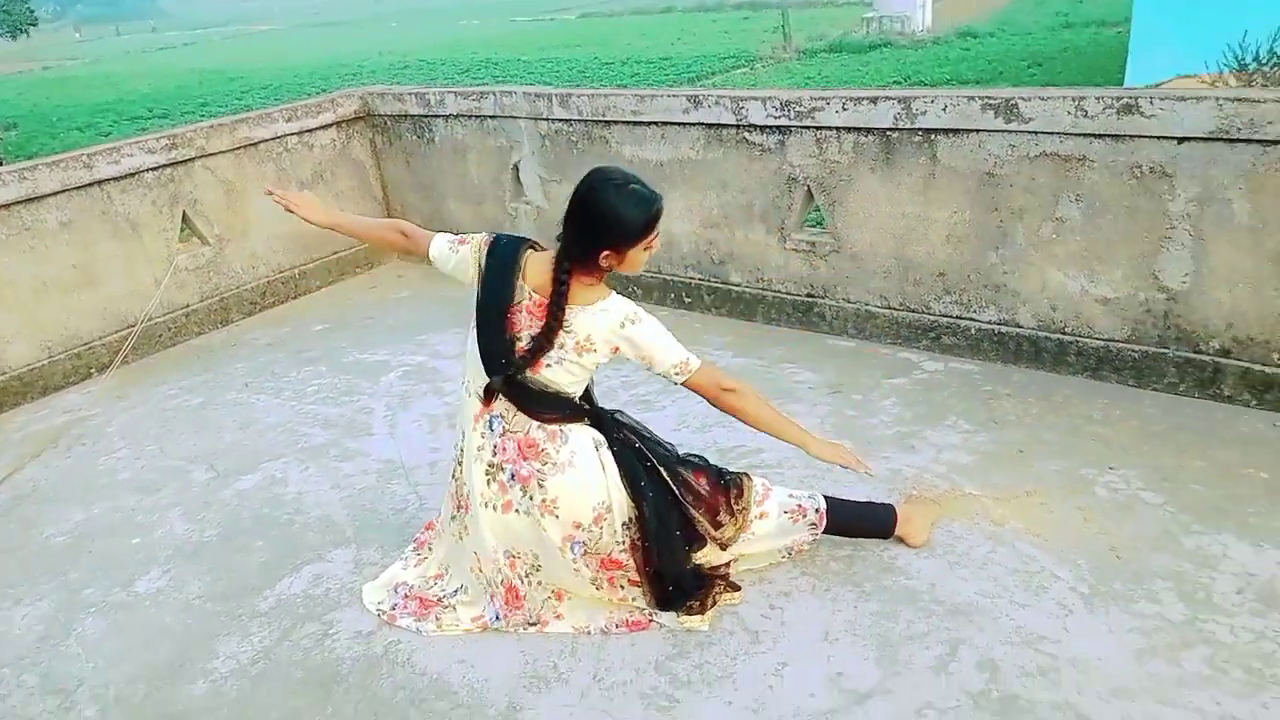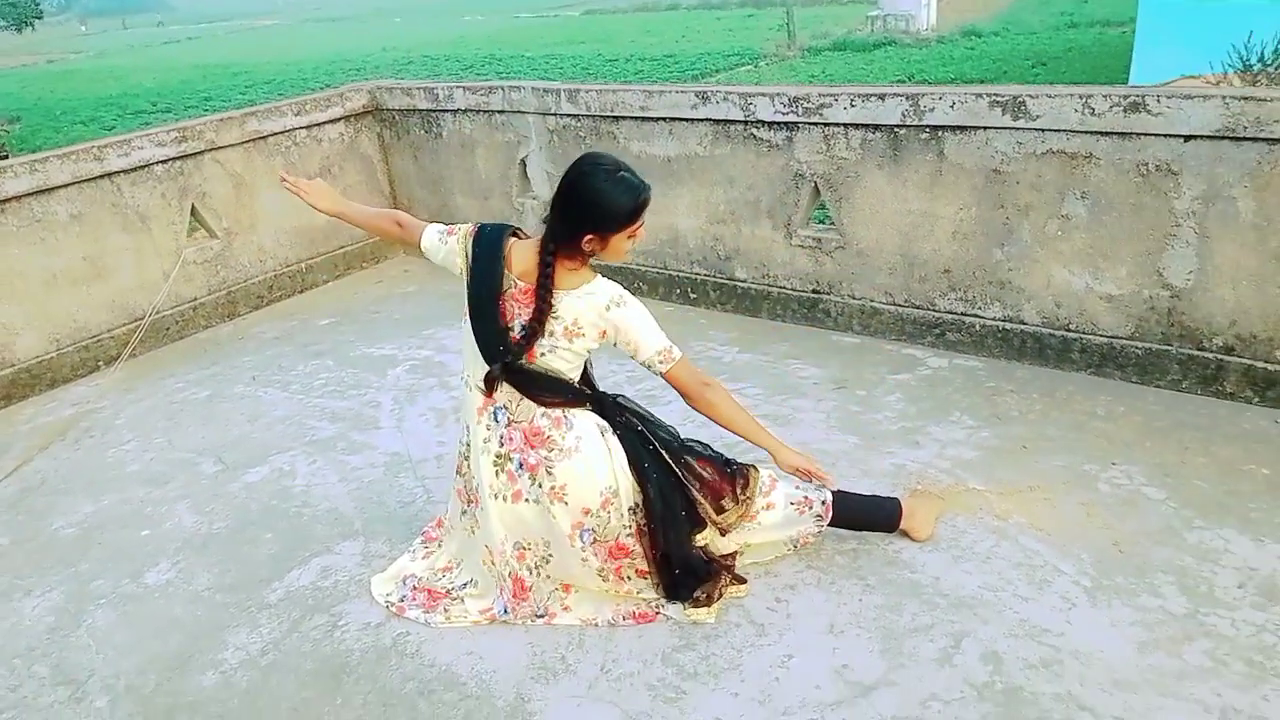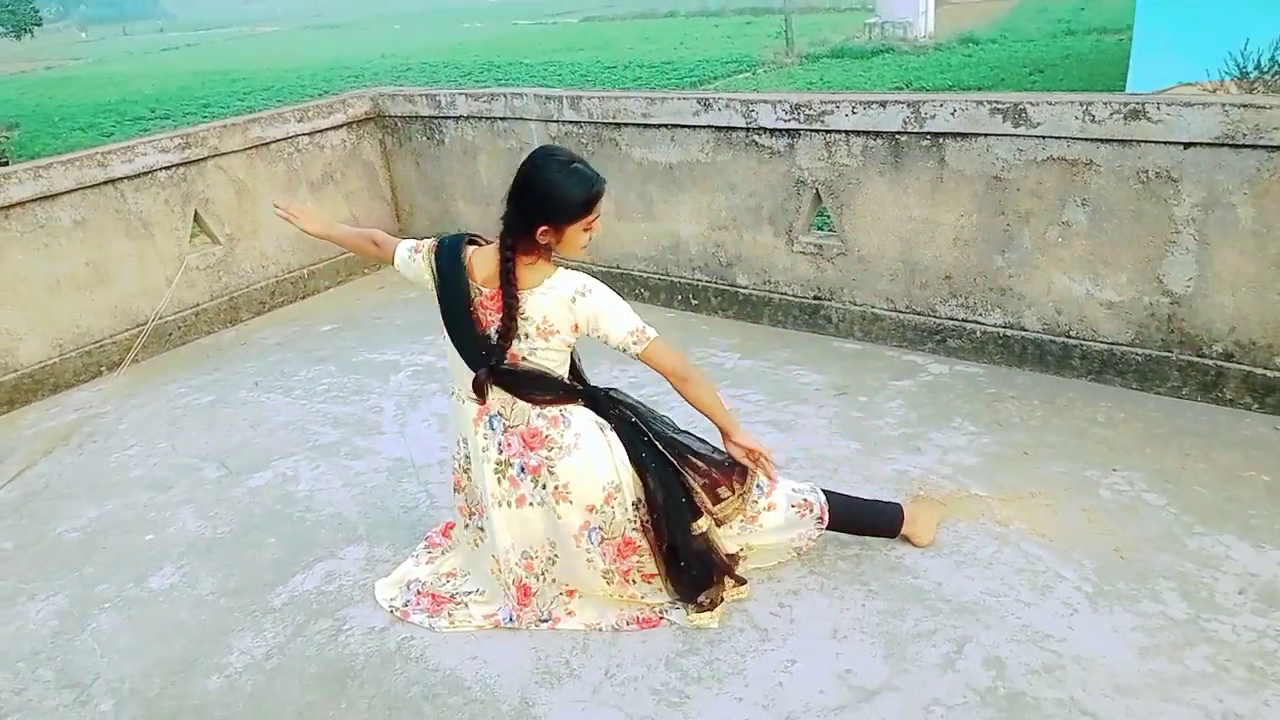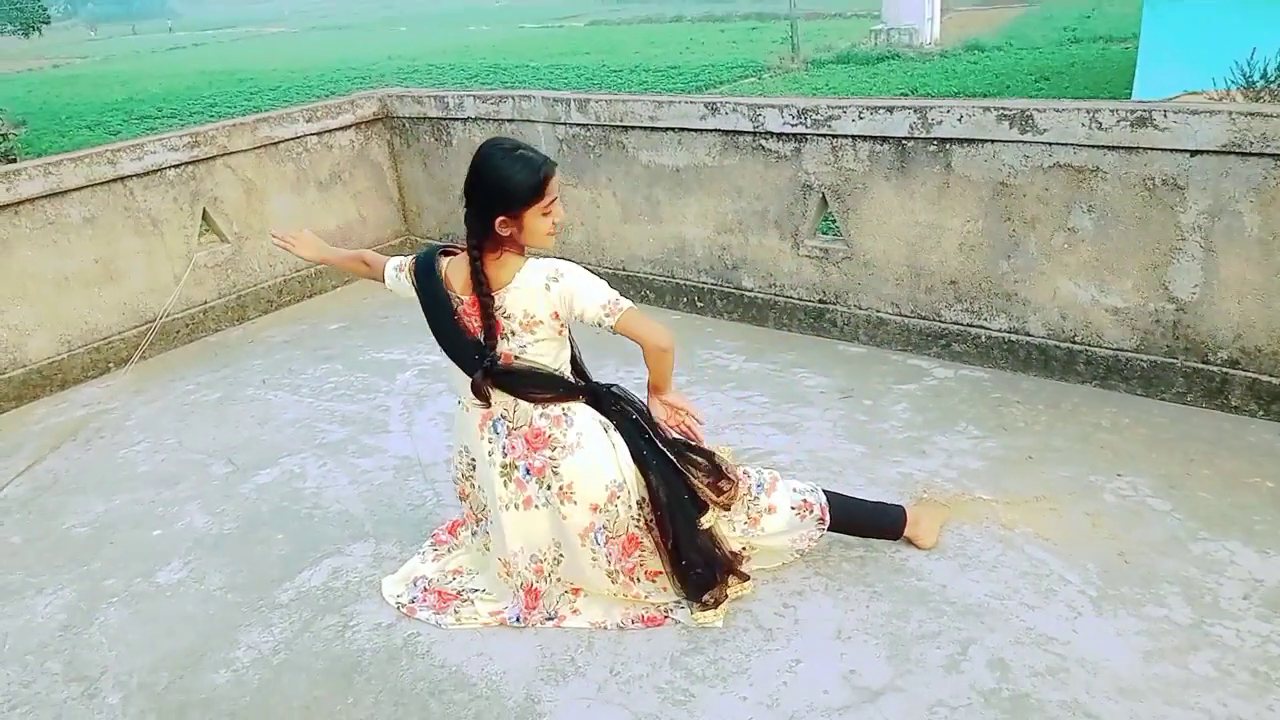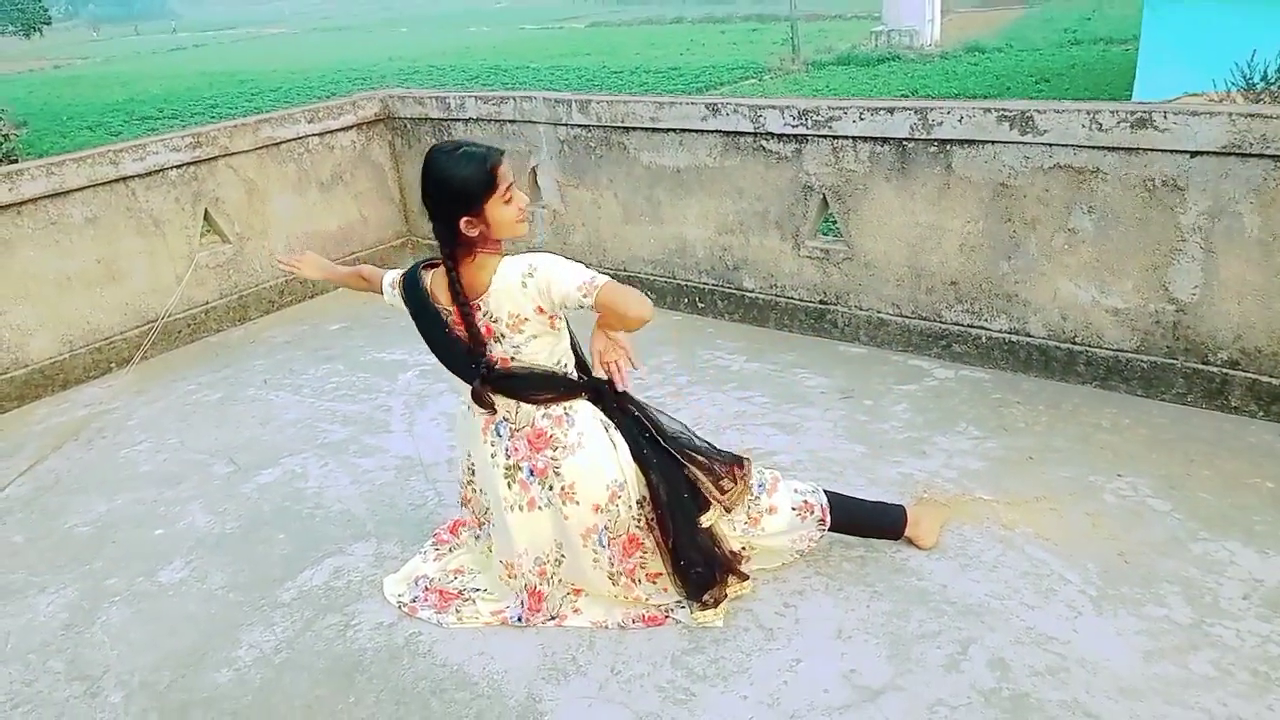
dt=0.2s
person 1, frame 1
left shoulder: (498, 259)
right shoulder: (618, 320)
left elbow: (408, 237)
right elbow: (722, 389)
left wrist: (323, 213)
right wrist: (811, 441)
left hip: (490, 477)
right hip: (567, 479)
right knee: (717, 499)
right ankle: (891, 521)
person 1, frame 2
left shoulder: (484, 248)
right shoulder: (606, 304)
left elbow: (404, 225)
right elbow: (696, 385)
left wrist: (331, 201)
right wrist: (779, 449)
left hip: (495, 465)
right hip: (570, 466)
right knee: (714, 489)
right ankle: (895, 513)
person 1, frame 3
left shoulder: (452, 261)
right shoulder: (577, 296)
left elbow: (380, 243)
right elbow: (676, 367)
left wrist: (320, 225)
right wrist: (732, 430)
left hip: (494, 470)
right hip: (571, 461)
right knee: (714, 486)
right ankle: (897, 519)
person 1, frame 4
left shoulder: (432, 273)
right shoulder: (553, 281)
left elbow: (374, 263)
right elbow: (657, 340)
left wrist: (318, 250)
right wrist: (662, 393)
left hip: (500, 469)
right hip: (575, 459)
right knee: (714, 486)
right ankle: (902, 522)
person 1, frame 5
left shoulder: (422, 287)
right shoulder: (531, 275)
left elbow: (374, 278)
right elbow: (636, 308)
left wrist: (324, 270)
right wrist: (605, 330)
left hip: (502, 465)
right hip: (577, 457)
right knee: (722, 489)
right ankle: (903, 522)
